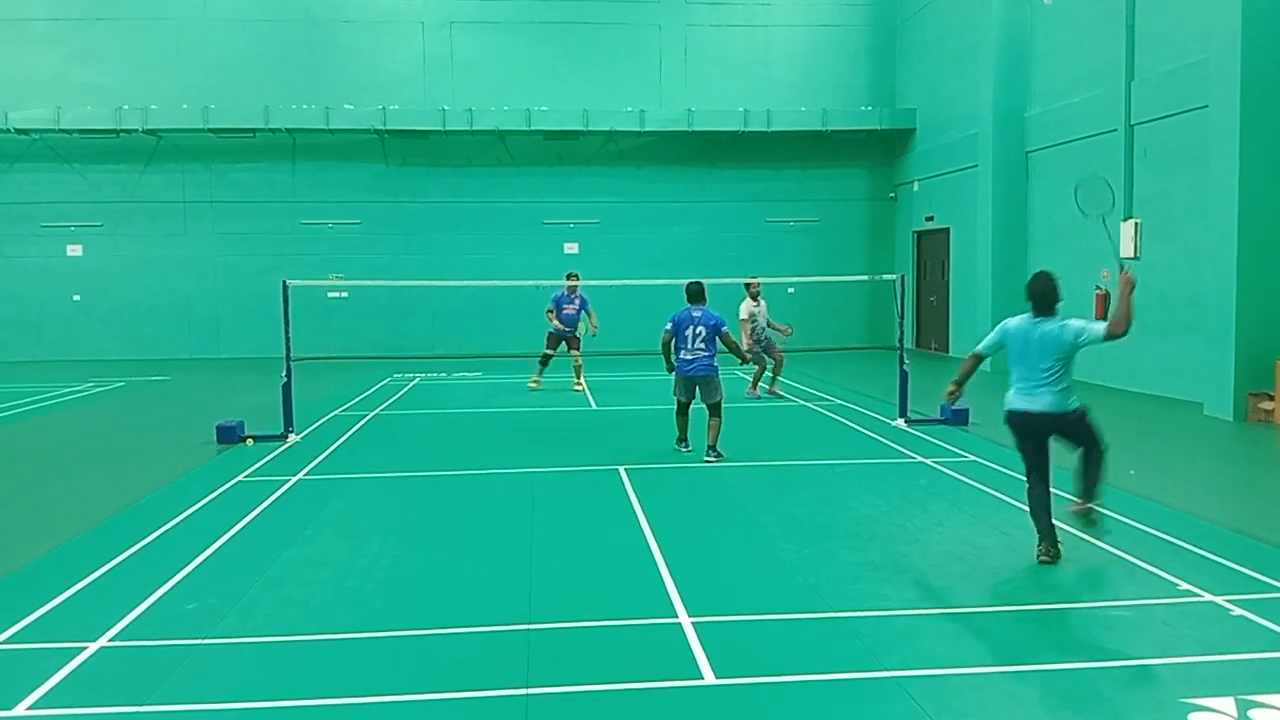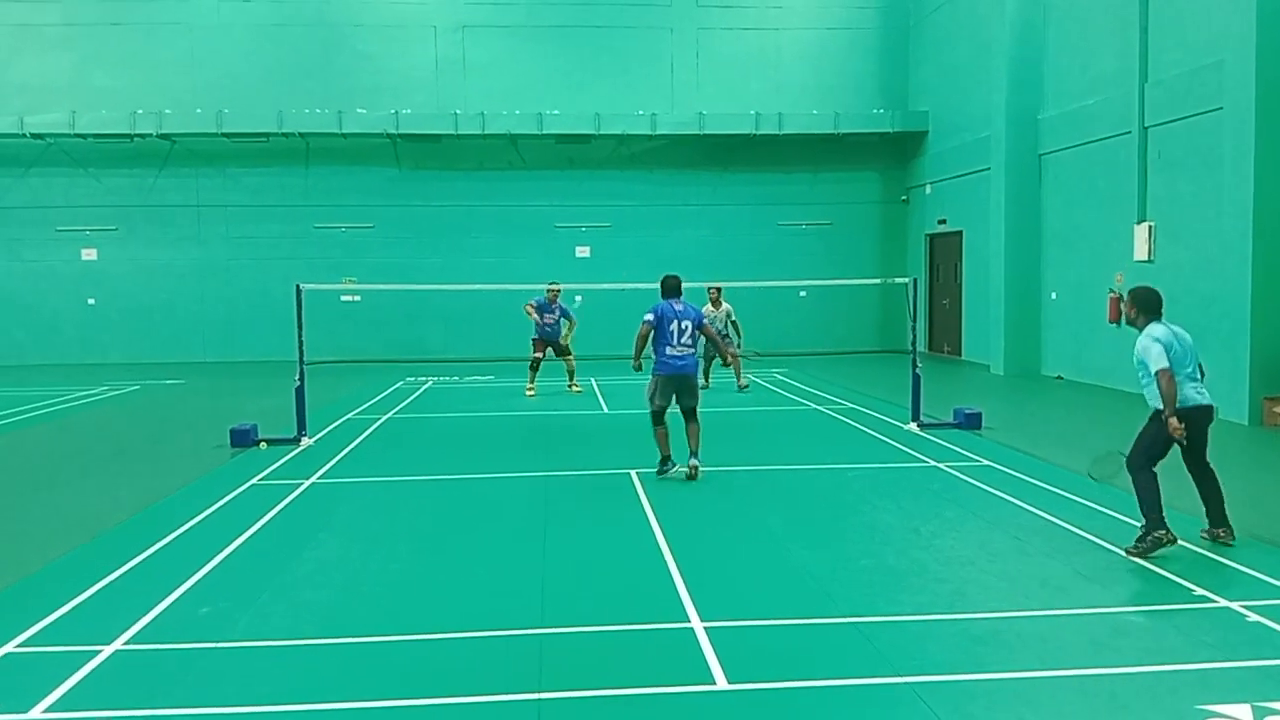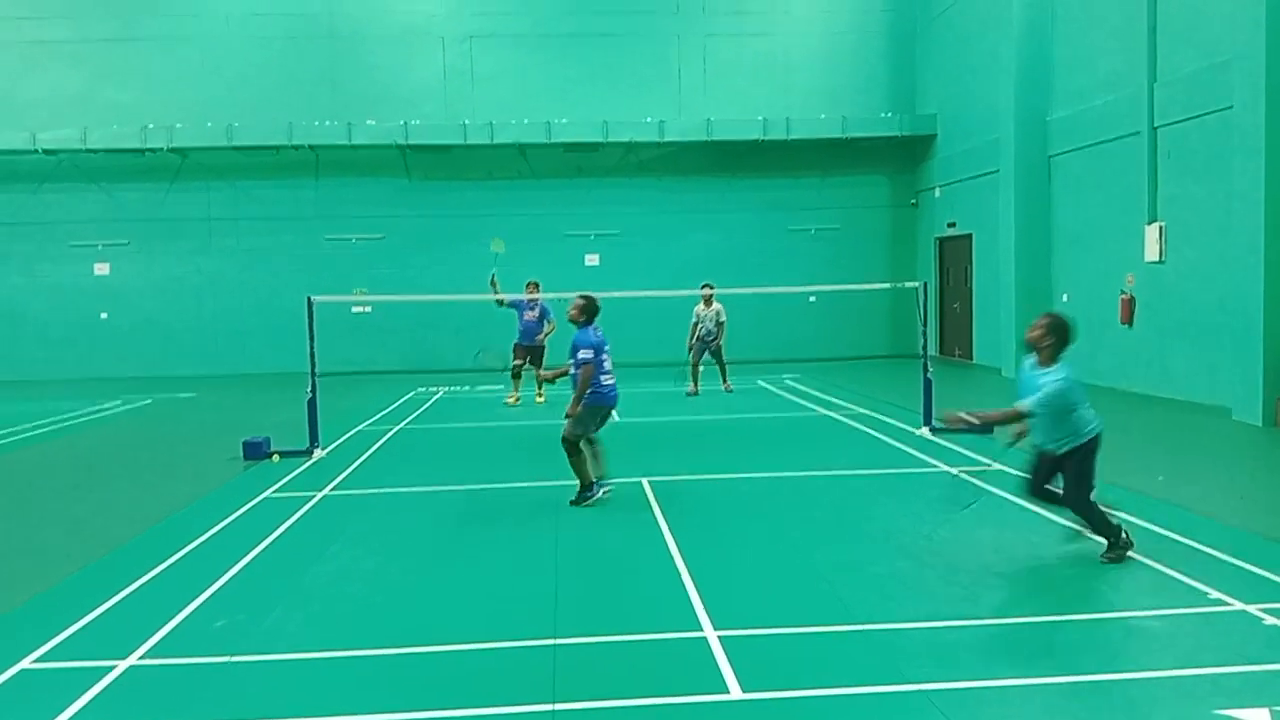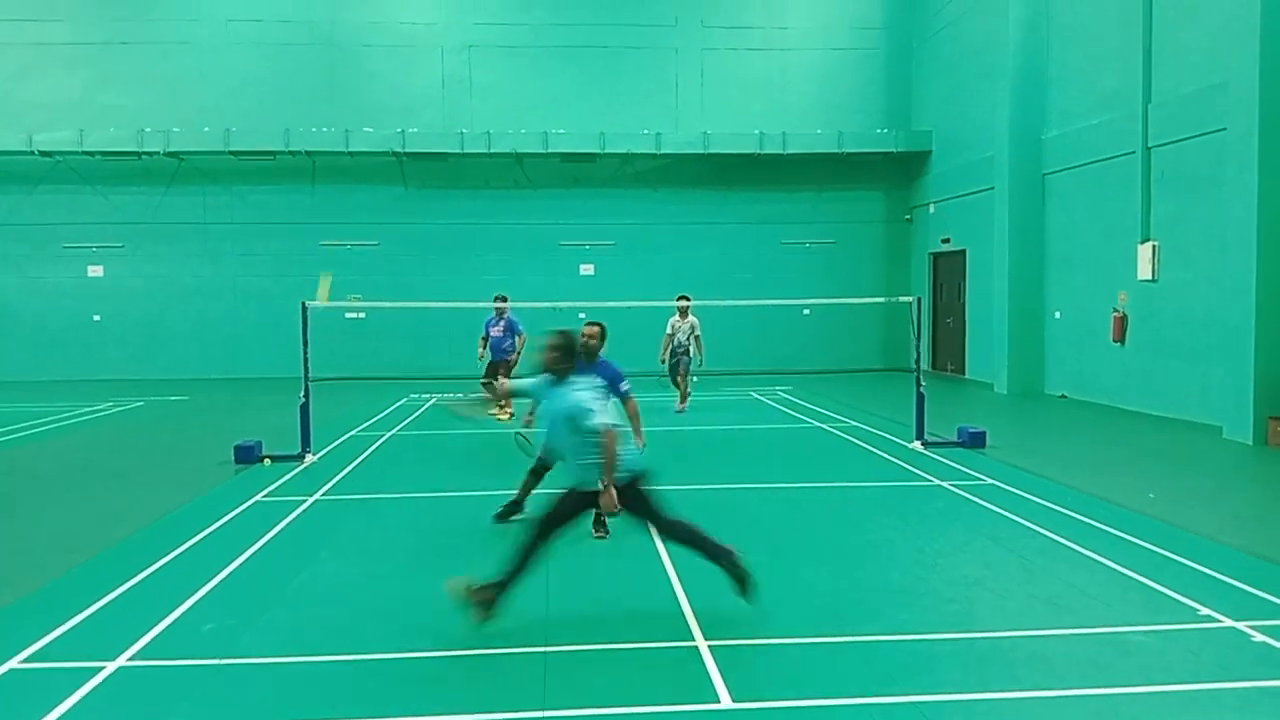
dt=0.7s
person 1, frame 1
left shoulder: (1010, 327)
right shoulder: (1067, 331)
left elbow: (976, 357)
right elbow: (1118, 330)
left wrist: (957, 385)
right wrist: (1126, 293)
left hip: (1019, 412)
right hip: (1058, 412)
left knee: (1037, 476)
right knee: (1092, 447)
left ankle: (1047, 543)
right ankle: (1084, 500)
person 1, frame 2
left shoulder: (1148, 340)
right shoulder: (1177, 332)
left elbow: (1165, 376)
right elbow: (1199, 371)
left wrist: (1171, 416)
left hip: (1180, 411)
right hip: (1202, 406)
left knee: (1138, 463)
right knee: (1199, 464)
left ankle: (1157, 530)
right ankle: (1220, 527)
person 1, frame 3
left shoulder: (1057, 382)
right shoulder: (1031, 363)
left elbow: (1017, 413)
left wrist: (970, 420)
right wrist: (1027, 426)
left hip: (1080, 441)
right hip: (1051, 441)
left knee: (1075, 500)
right knee: (1035, 487)
left ankle: (1117, 538)
right ankle: (1093, 517)
person 1, frame 4
left shoulder: (581, 397)
right shoulder: (544, 385)
left elbow: (609, 437)
right elbow: (509, 389)
left wrist: (608, 485)
left hip: (616, 477)
right hip: (587, 480)
right knee: (541, 530)
person 2, frame 1
left shoulder: (678, 316)
right shoulder: (714, 317)
left elbow: (665, 341)
right elbow: (730, 343)
left wrist: (668, 362)
right wrist: (745, 357)
left hip: (683, 370)
right hip: (707, 370)
left knee: (682, 406)
right knee: (715, 410)
left ankle: (683, 441)
right ankle: (711, 449)
person 2, frame 2
left shoulder: (658, 309)
right shoulder: (694, 311)
left elbow: (644, 333)
right elbow: (712, 336)
left wrist: (636, 358)
right wrist: (726, 352)
left hip: (664, 369)
right hip: (689, 369)
left knee: (657, 415)
right knee: (690, 415)
left ankle: (667, 460)
right ankle: (694, 456)
person 2, frame 3
left shoulder: (583, 337)
right shoulder: (594, 333)
left elbow: (587, 372)
left wrist: (574, 403)
right wrist: (554, 373)
left hip: (594, 398)
right hip: (606, 395)
left knee: (569, 440)
right knee: (588, 437)
left ankle: (588, 489)
right ankle: (599, 481)
person 2, frame 4
left shoulder: (610, 371)
left elbow: (629, 401)
left wrist: (638, 435)
right wrist: (531, 413)
right knee: (540, 466)
left ankle: (600, 519)
right ankle: (516, 505)
